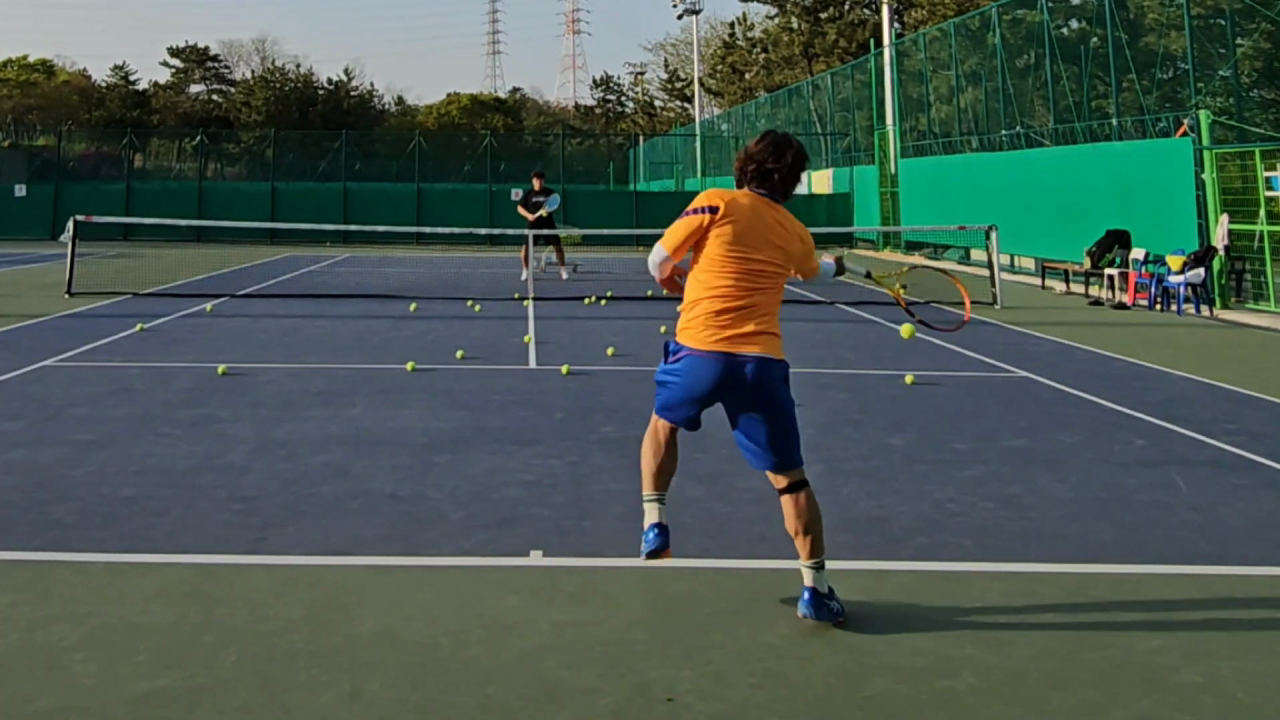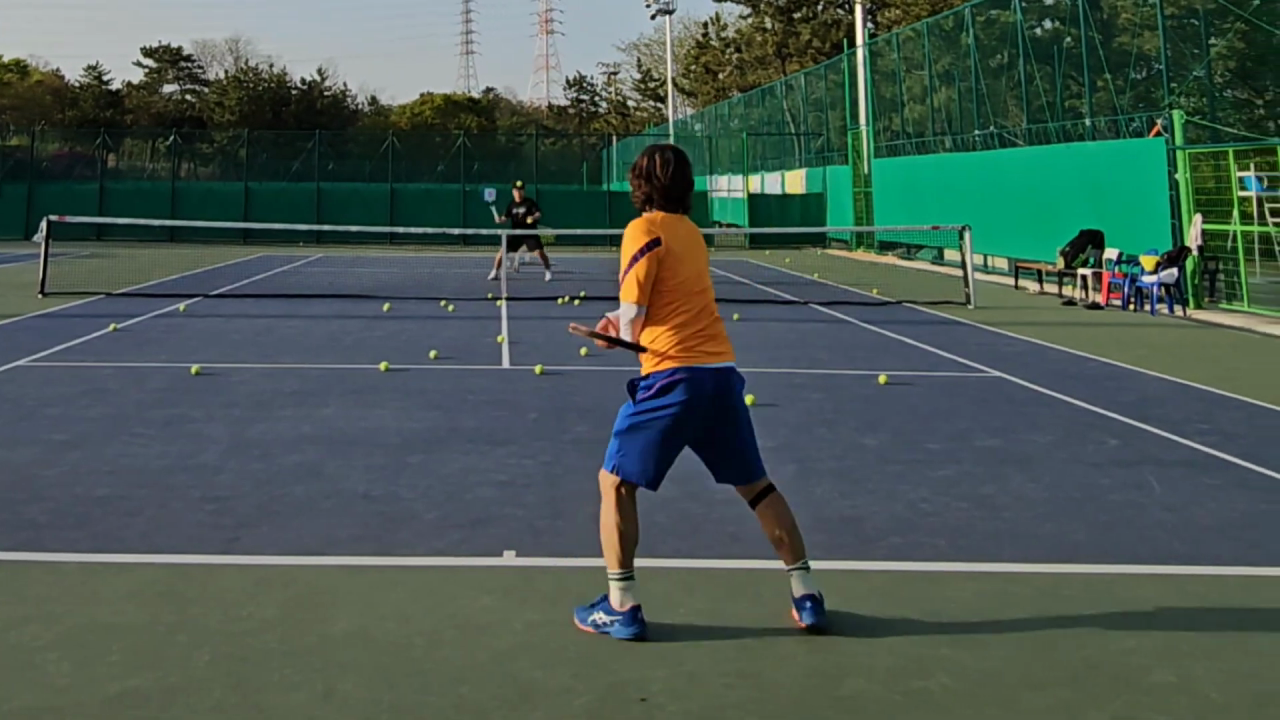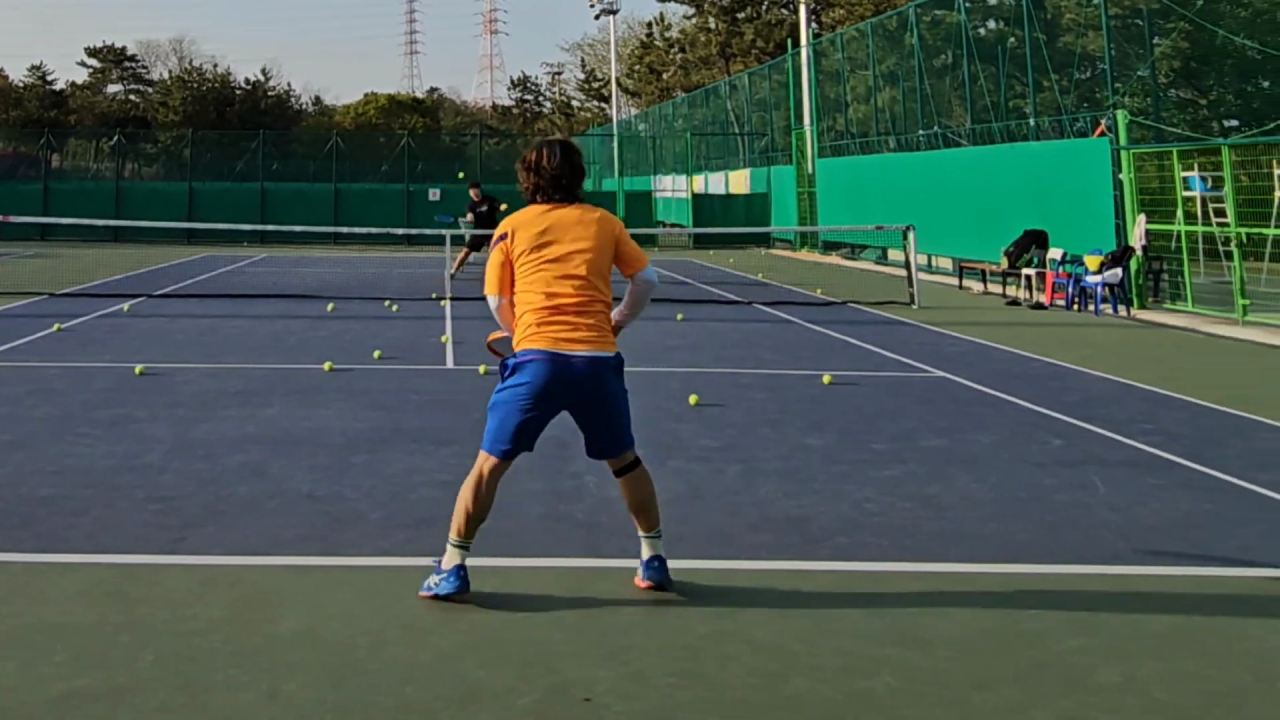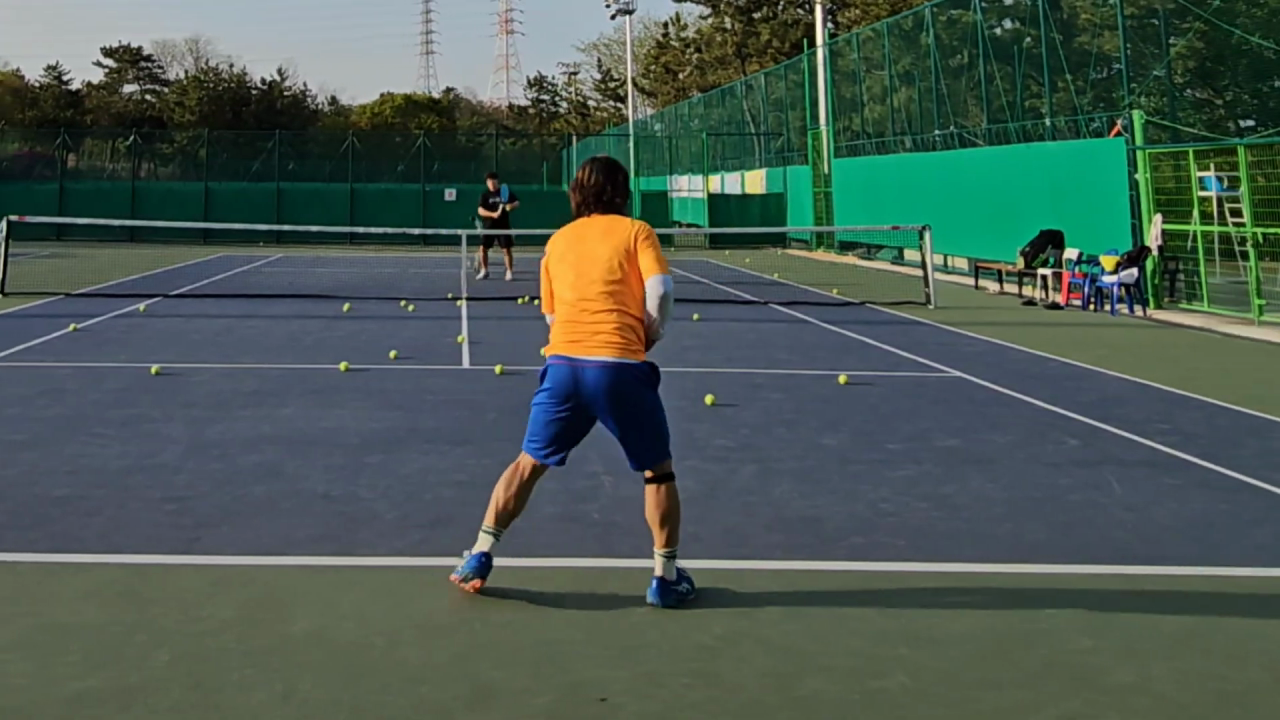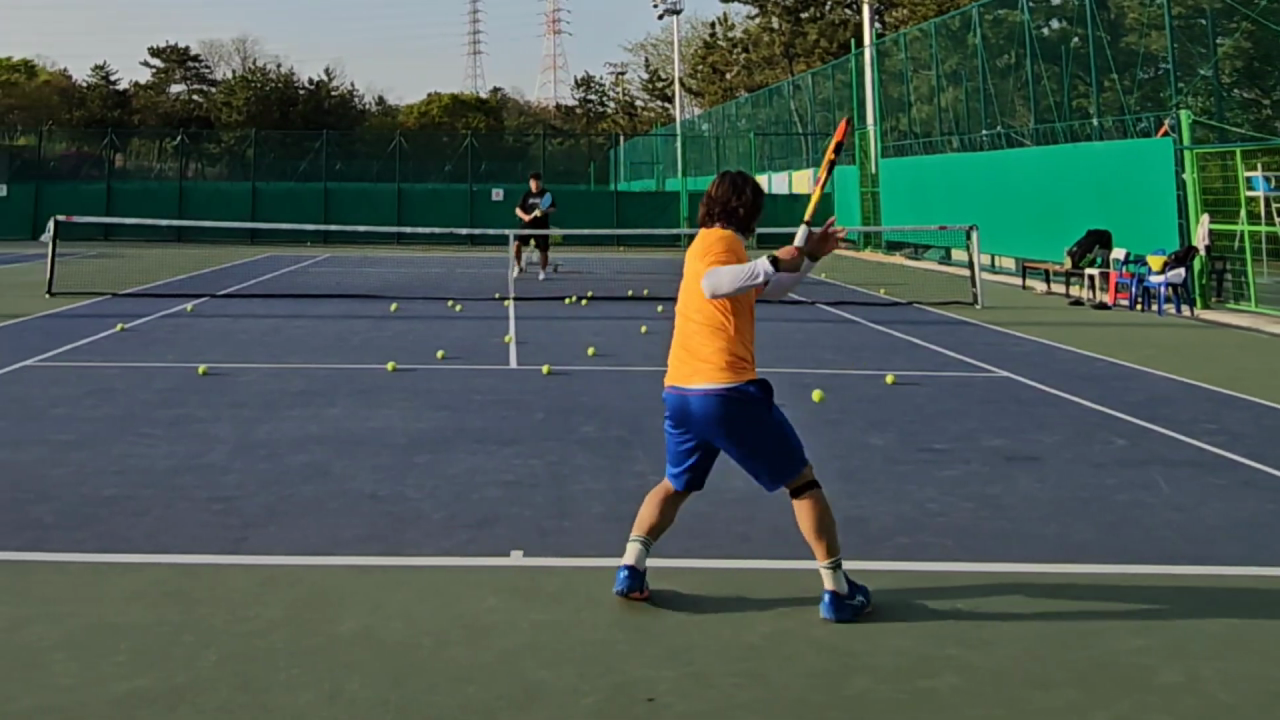
dt=0.4s
person 1, frame 1
left shoulder: (715, 202)
right shoulder: (793, 232)
left elbow: (661, 259)
right elbow: (812, 271)
left wrist: (668, 274)
right wrist: (832, 266)
left hip: (697, 352)
right hip: (759, 363)
left knee: (662, 422)
right knee: (790, 480)
left ankle: (654, 524)
right ankle: (816, 589)
person 1, frame 2
left shoulder: (642, 228)
right shoulder: (689, 230)
left elbow: (634, 315)
left wrist: (626, 329)
right wrist: (619, 319)
left hip: (673, 377)
right hip: (719, 373)
left knee: (614, 483)
right knee: (757, 487)
left ankle: (622, 606)
right ankle: (806, 596)
person 1, frame 3
left shoulder: (512, 227)
right shoulder: (604, 222)
left elbow: (497, 301)
right elbow: (648, 279)
right wrist: (618, 321)
left hip: (538, 359)
right hip: (596, 362)
left knee: (490, 464)
right knee: (624, 458)
left ankle: (453, 567)
right ankle: (653, 559)
person 1, frame 4
left shoulder: (557, 241)
right shoulder: (637, 231)
right elbow: (660, 290)
right wrist: (651, 332)
left hip: (564, 364)
right hip: (621, 368)
left knee: (528, 464)
right knee: (659, 470)
left ankle: (480, 555)
right ankle: (666, 575)
person 1, frame 5
left shoulder: (704, 241)
right shoulder: (722, 239)
left elbow: (753, 292)
right elbow: (714, 284)
left wrist: (806, 257)
right wrist: (772, 264)
left hip: (680, 392)
right hip: (726, 391)
left knee: (674, 488)
right knee: (802, 481)
left ankle: (631, 566)
right ankle: (837, 590)
